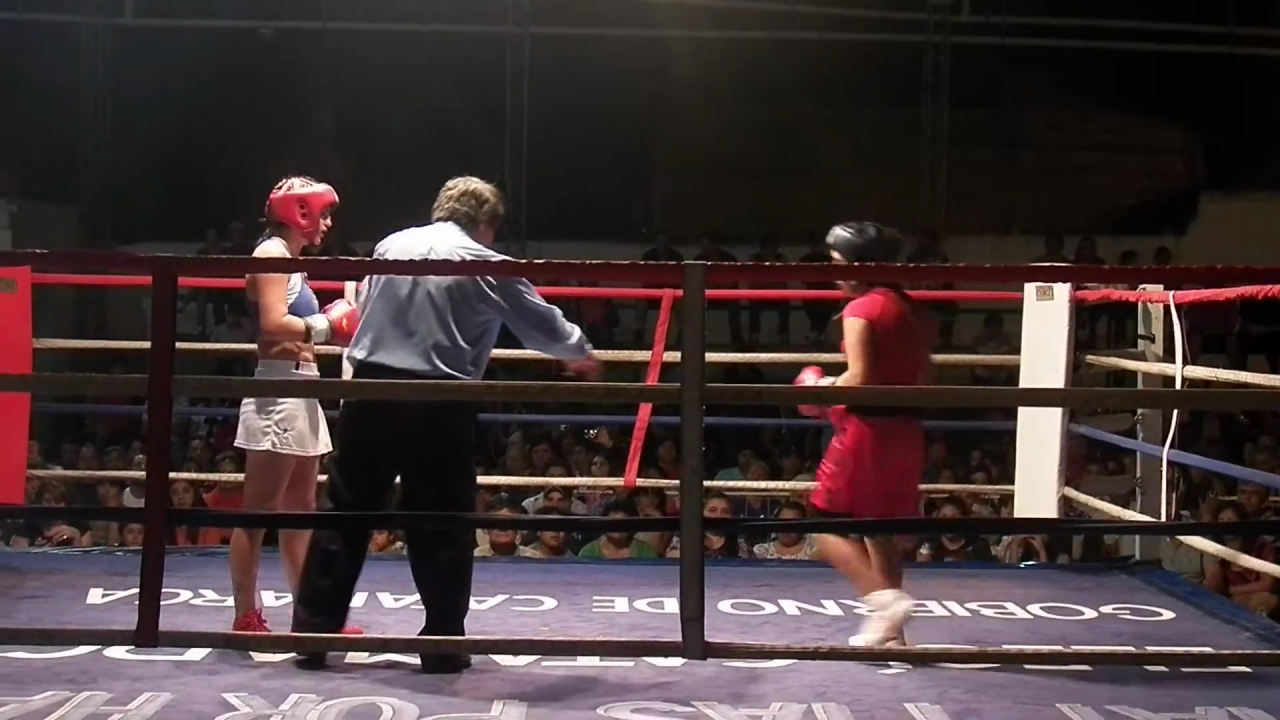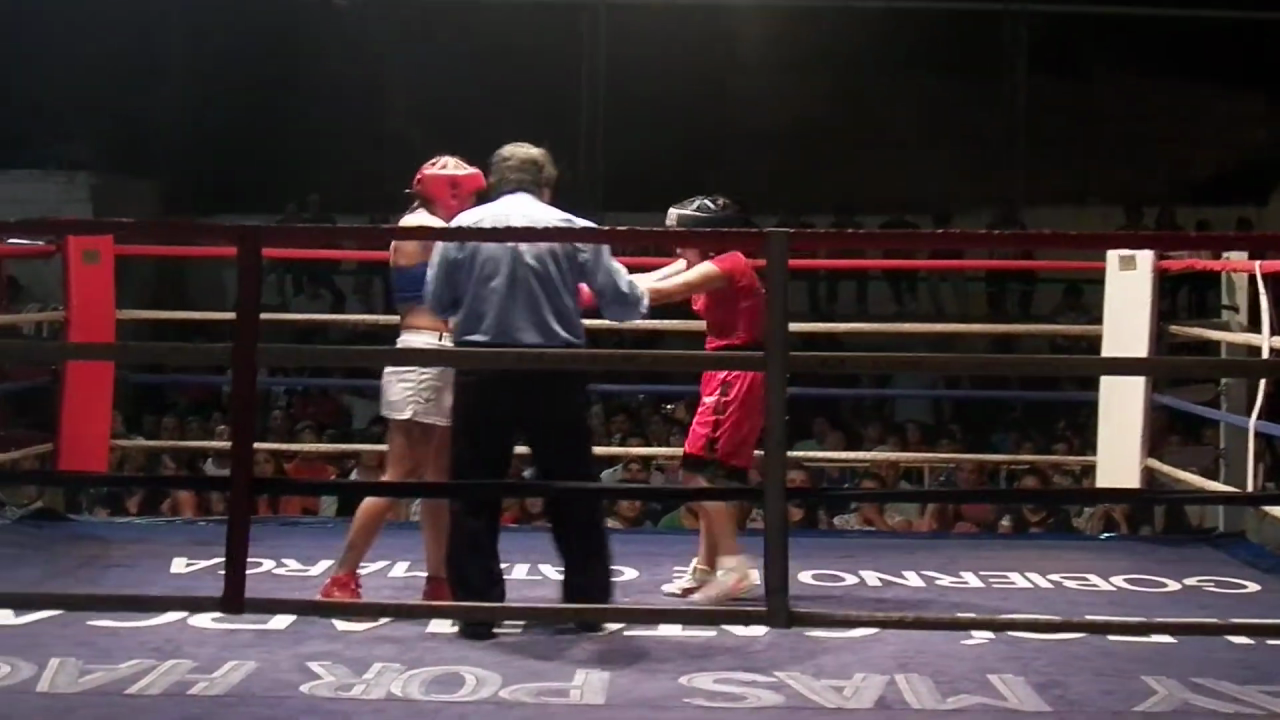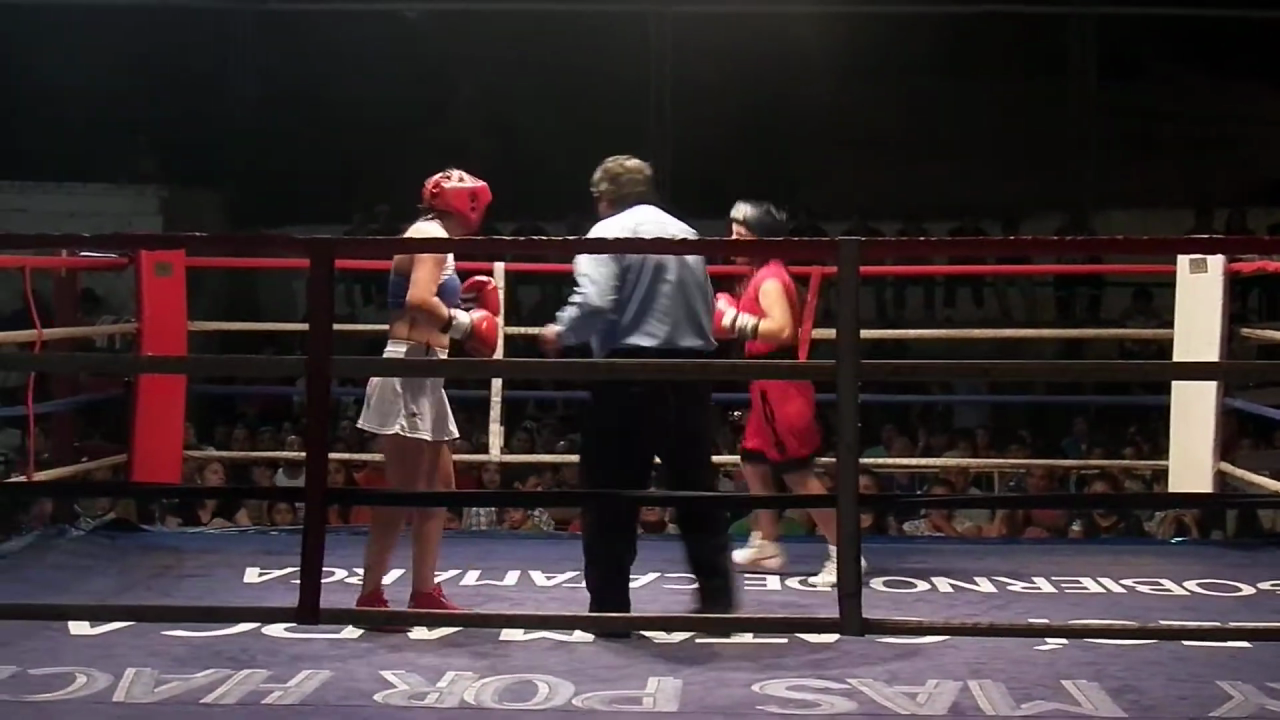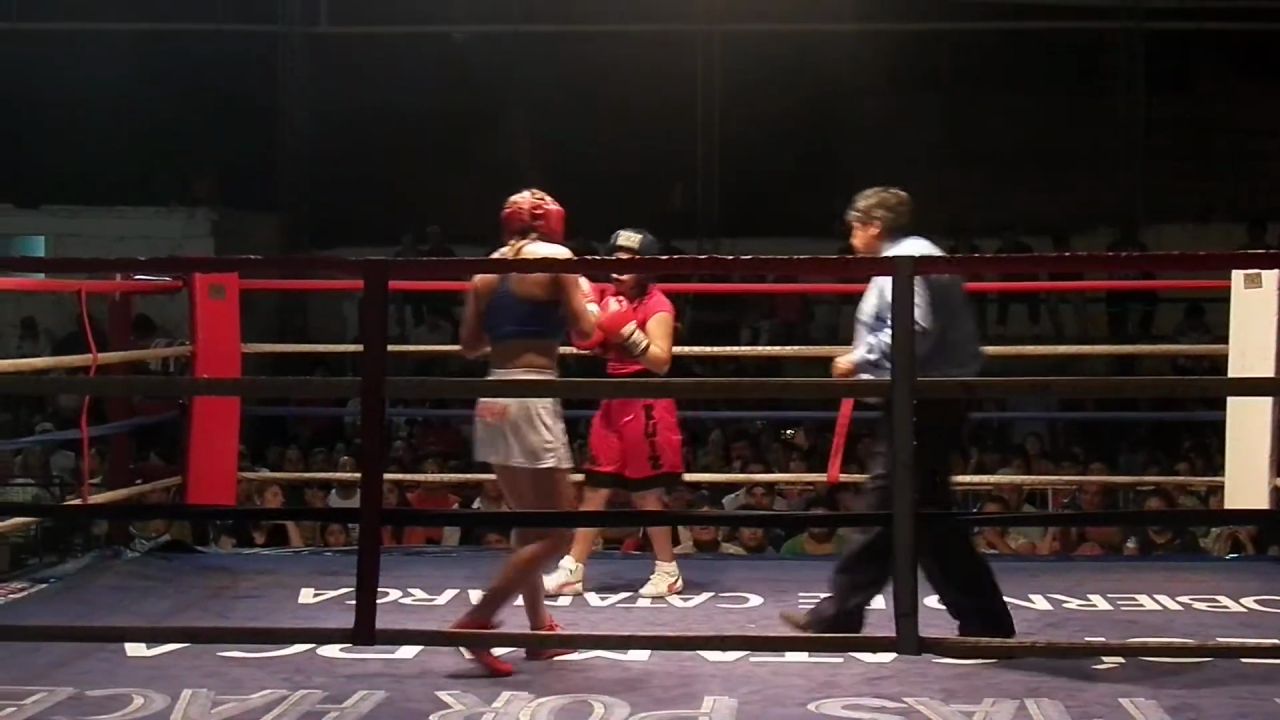
dt=1s
person 1, frame 1
left shoulder: (392, 246)
right shoulder: (488, 267)
right elbow: (545, 326)
right wrist: (580, 352)
left hip: (372, 393)
right hip: (439, 407)
left knee: (345, 515)
right knee: (441, 527)
left ankle: (314, 632)
right ankle: (441, 642)
person 1, frame 2
left shoulder: (464, 226)
right shoulder: (572, 230)
left elbow: (437, 301)
right elbow: (624, 302)
left hip: (482, 374)
right hip: (552, 376)
left knee: (475, 495)
right knee: (574, 494)
left ankle: (475, 609)
right ankle: (587, 601)
person 1, frame 3
left shoulder: (608, 233)
right shoulder: (686, 236)
left elbow: (593, 303)
left wrist: (559, 333)
left hip: (630, 374)
right hip: (689, 375)
left knee: (609, 494)
right knee: (694, 486)
left ankle: (610, 606)
right ankle: (714, 587)
person 1, frame 4
left shoulder: (903, 263)
right shoulder: (920, 257)
left elbow: (912, 330)
right elbow: (934, 333)
left wrist: (859, 360)
left hip: (921, 404)
right hip: (929, 401)
left knee: (925, 516)
right knee: (883, 511)
left ankle: (984, 621)
right ankle: (839, 613)
person 2, frame 1
left shoulder: (289, 260)
right shoulder: (273, 254)
left elbow: (295, 327)
right elbow: (273, 324)
left wrist: (330, 317)
right wrist: (328, 326)
left hip: (300, 392)
right hip: (279, 391)
left knee: (300, 510)
right knee: (260, 509)
right ankle: (246, 620)
person 2, frame 2
left shoulder: (419, 230)
right shoulder: (424, 227)
left hip: (433, 358)
right hip: (422, 359)
left knee: (440, 477)
right knee: (399, 477)
left ankle: (439, 582)
right ankle: (342, 579)
person 2, frame 3
left shoulder: (428, 239)
right shoulder: (431, 235)
right elbow: (418, 300)
left wrist: (460, 307)
right wrist: (464, 323)
left hip: (422, 375)
right hip: (409, 372)
left knee: (435, 491)
right knee: (404, 493)
left ankle: (424, 593)
right ankle: (372, 594)
person 2, frame 4
left shoulder: (488, 269)
right shoulder: (554, 257)
left elbow: (469, 341)
right elbow: (585, 331)
right wrist: (588, 301)
left hip: (494, 397)
right hip: (529, 400)
left knee: (533, 523)
right knee: (552, 533)
left ankle: (540, 628)
right ankle: (477, 618)
person 3, frame 1
left shoulder: (862, 310)
right shoulder: (905, 308)
left elbow: (860, 380)
right elbow: (919, 377)
left wrist: (819, 389)
left hip: (868, 428)
right hip: (904, 427)
left knee: (828, 527)
right knee: (881, 532)
left ankle: (886, 599)
right ankle: (888, 620)
person 3, frame 2
left shoulder: (726, 266)
right shoulder: (705, 262)
left elbow: (660, 290)
right elbow: (648, 282)
left hip: (737, 378)
right hip: (726, 376)
left knee: (699, 471)
right knee: (711, 476)
left ankle: (733, 565)
right ankle: (704, 572)
person 3, frame 3
left shoulder: (771, 278)
right shoulder: (762, 277)
left elbow: (781, 330)
left wrist: (735, 319)
right wrist: (732, 321)
left hip: (779, 382)
right hip: (769, 382)
left knee: (798, 472)
right knee: (754, 465)
left ankle: (843, 555)
right ankle: (764, 546)
person 3, frame 4
left shoulder: (657, 306)
right shoulder: (608, 298)
left elbow: (659, 362)
left wrist: (627, 329)
right wrist: (592, 340)
left hip: (644, 406)
right hip: (612, 400)
left knee: (649, 494)
right knee: (595, 489)
left ankle: (668, 573)
right ankle: (570, 571)
